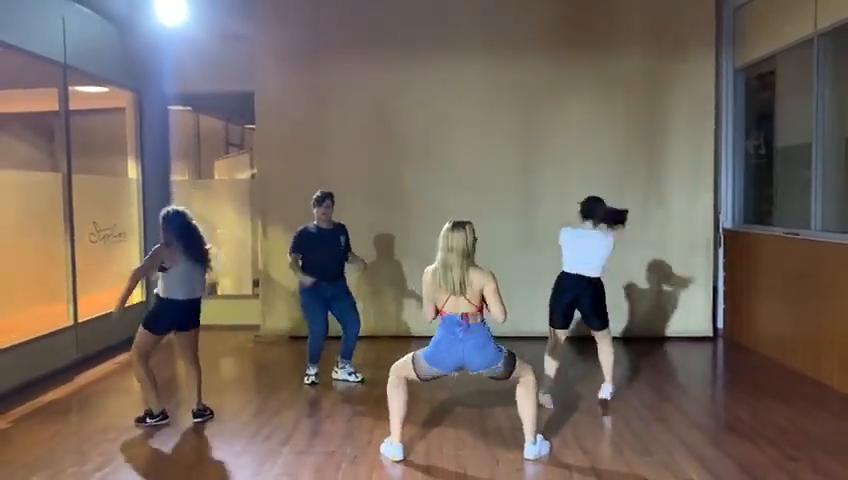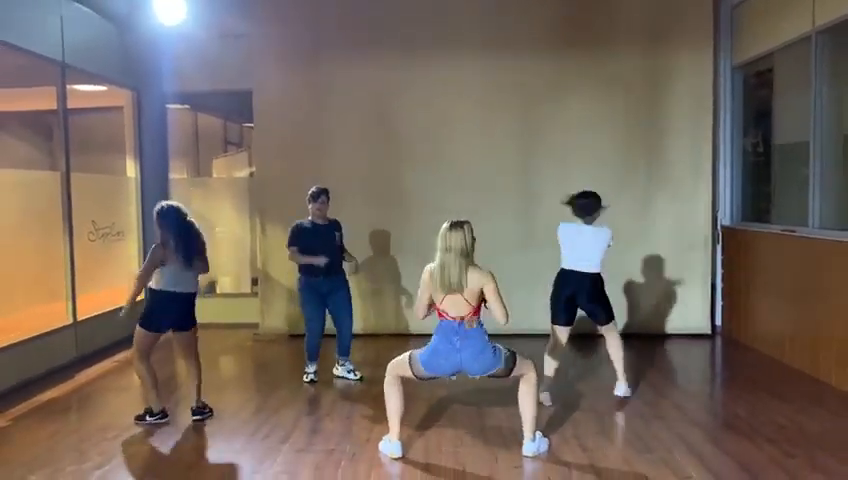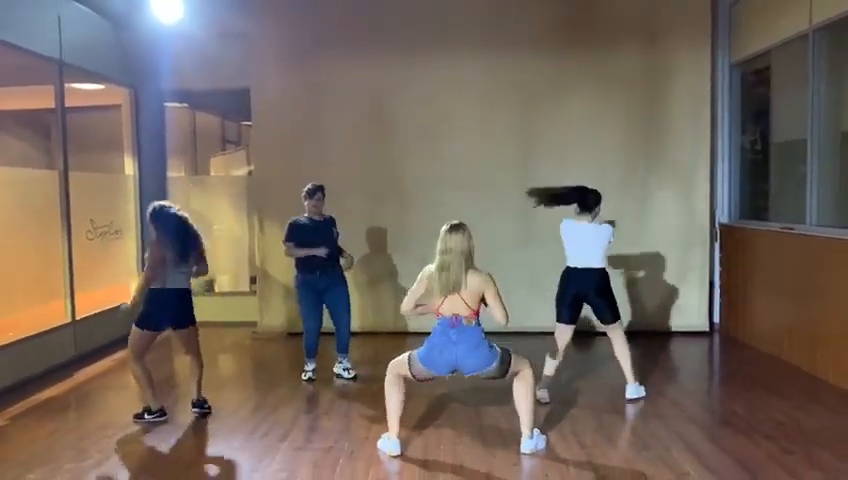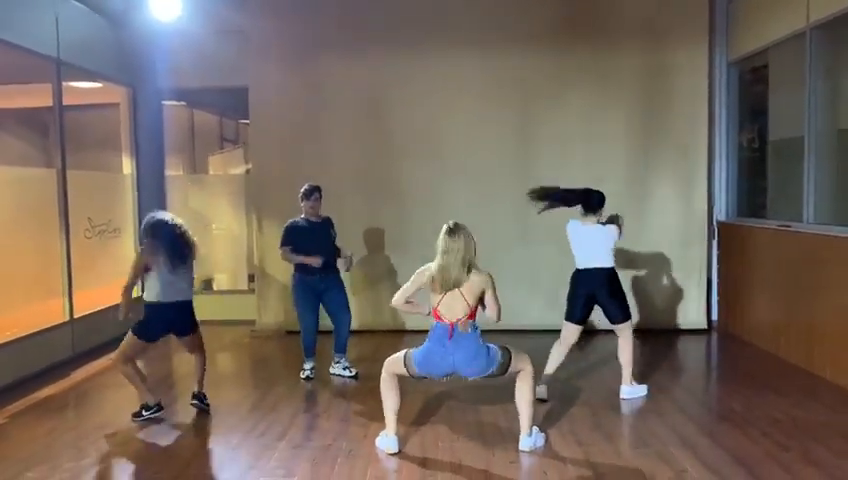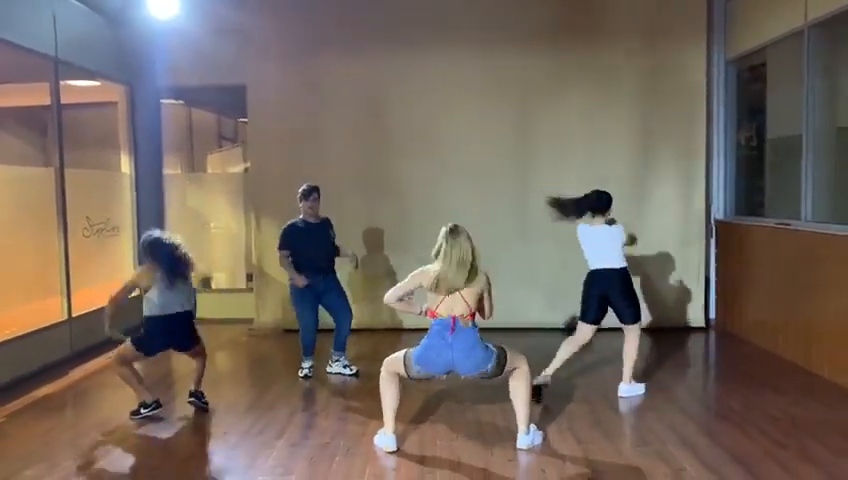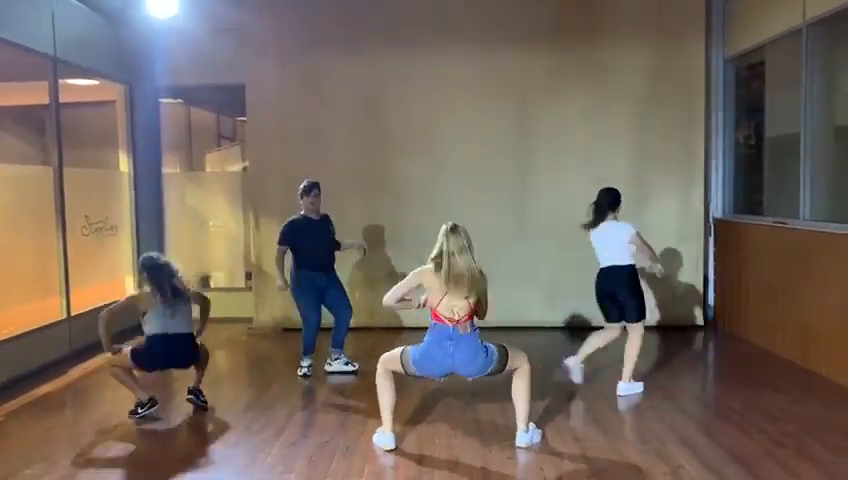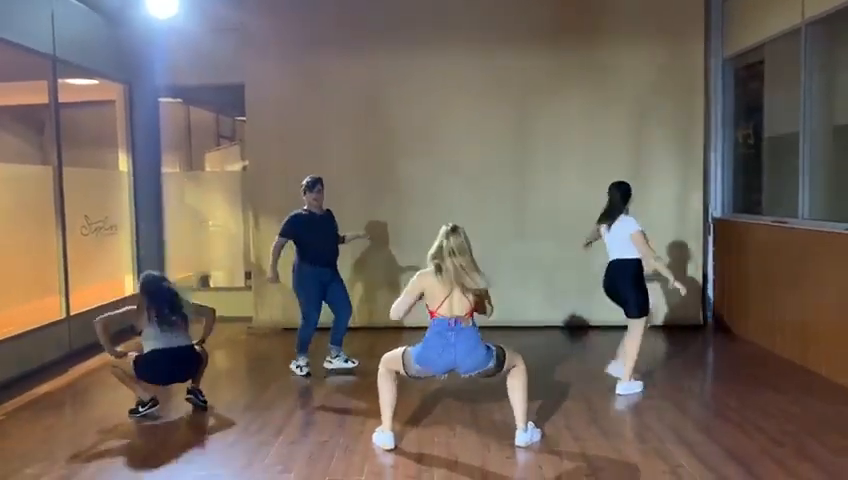
dt=0.1s
person 1, frame 1
left shoulder: (431, 274)
right shoulder: (484, 276)
right elbow: (500, 317)
left hip: (444, 345)
right hip: (480, 346)
left knee: (397, 374)
right knee: (527, 376)
left ankle: (394, 445)
right ankle: (532, 444)
person 1, frame 2
left shoulder: (431, 272)
right shoulder: (483, 276)
left elbow: (421, 312)
right elbow: (503, 318)
left hip: (442, 352)
right hip: (478, 352)
left knee: (393, 371)
right knee: (528, 371)
left ankle: (393, 442)
right ankle: (530, 441)
person 1, frame 3
left shoulder: (429, 274)
right shoulder: (482, 279)
left elbow: (406, 308)
right elbow: (503, 319)
left hip: (438, 349)
right hip: (474, 350)
left knee: (394, 371)
right knee: (524, 370)
left ankle: (392, 440)
right ankle: (528, 439)
person 1, frame 4
left shoulder: (429, 272)
right shoulder: (482, 278)
left elbow: (397, 302)
right elbow: (495, 317)
left hip: (436, 355)
right hip: (472, 356)
left knee: (389, 368)
right knee: (525, 366)
left ankle: (389, 438)
right ankle: (527, 436)
person 1, frame 5
left shoulder: (427, 274)
right shoulder: (480, 278)
left elbow: (389, 299)
right elbow: (487, 314)
left hip: (434, 351)
right hip: (471, 353)
left knee: (388, 368)
right knee: (521, 365)
left ankle: (387, 436)
right ankle: (525, 434)
person 1, frame 6
left shoulder: (424, 274)
right shoulder: (477, 276)
left elbow: (388, 301)
left hip: (435, 354)
right hip: (471, 356)
left knee: (384, 364)
right knee: (521, 362)
left ankle: (386, 434)
right ankle: (524, 432)
person 1, frame 7
left shoulder: (424, 277)
right shoulder: (475, 276)
left elbow: (395, 315)
right elbow: (487, 310)
left hip: (434, 351)
right hip: (471, 351)
left knee: (386, 365)
right knee: (517, 364)
left ankle: (385, 434)
right ankle: (523, 432)
person 2, frame 1
left shoulder: (567, 234)
right shoulder: (607, 239)
left hip: (565, 286)
right hip: (591, 289)
left knee: (555, 343)
right knee: (603, 338)
left ankle: (545, 393)
right ankle: (607, 386)
person 2, frame 2
left shoulder: (563, 229)
right shoulder: (604, 233)
left hip: (564, 283)
right hip: (590, 285)
left knee: (557, 340)
right knee: (611, 332)
left ankle: (544, 391)
right ankle: (621, 383)
person 2, frame 3
left shoulder: (565, 225)
right shoulder: (605, 230)
left hip: (570, 280)
right hip: (597, 281)
left knee: (560, 338)
right knee: (616, 333)
left ankle: (542, 388)
right ankle: (631, 385)
person 2, frame 4
left shoulder: (572, 227)
right shoulder: (610, 231)
left hip: (581, 281)
right hip: (606, 281)
left knee: (567, 337)
right knee: (625, 332)
left ankle: (541, 385)
right ankle: (628, 385)
person 2, frame 5
left shoulder: (581, 230)
right shoulder: (617, 230)
right elbow: (631, 240)
left hip: (594, 282)
right hip: (618, 281)
left knee: (581, 336)
right knee: (633, 333)
left ankle: (544, 376)
right ankle: (627, 384)
person 2, frame 6
left shoulder: (593, 229)
right shoulder: (624, 229)
right elbow: (647, 251)
right wrist: (656, 264)
left hip: (603, 280)
right hip: (623, 279)
left knee: (612, 329)
right knee: (636, 331)
left ankle: (576, 360)
right ankle: (625, 383)
person 2, frame 7
left shoulder: (605, 222)
right shoulder: (629, 223)
left elbow: (594, 234)
right elbow: (647, 253)
left wrist: (588, 241)
right wrist: (672, 278)
left hip: (612, 275)
right hip: (628, 274)
left knee: (637, 322)
right knee: (638, 328)
left ankle: (619, 362)
right ankle: (625, 381)
person 3, frame 1
left shoulder: (164, 250)
right shoulder: (198, 248)
left elbow: (138, 274)
right elbow: (203, 268)
left wrist: (121, 302)
left hip: (166, 308)
right hip: (190, 308)
left knee: (139, 358)
right knee: (191, 359)
left ankle: (156, 412)
right ankle: (199, 407)
person 3, frame 2
left shoulder: (162, 246)
right shoulder: (195, 242)
left elbow: (143, 276)
right elbow: (204, 268)
left wrist: (128, 305)
left hip: (161, 303)
right hip: (185, 305)
left knee: (140, 356)
right knee: (191, 357)
left ankle: (156, 410)
right ankle: (198, 405)
person 3, frame 3
left shoulder: (158, 243)
right shoulder: (191, 241)
left elbow: (149, 276)
right elbow: (203, 269)
left wrist: (133, 303)
left hip: (158, 302)
right hip: (182, 302)
left knee: (135, 356)
right knee: (194, 352)
left ankle: (154, 408)
right ankle: (199, 399)
person 3, frame 4
left shoulder: (147, 252)
right shoulder: (185, 247)
left elbow: (129, 286)
left wrist: (124, 310)
left hip: (157, 316)
right hip: (184, 313)
left knee: (122, 359)
right knee: (198, 351)
left ankle: (150, 404)
right ankle: (199, 395)
person 3, frame 5
left shoulder: (144, 273)
right shoulder: (182, 265)
left elbow: (114, 301)
left wrist: (109, 327)
left hip: (157, 328)
right hip: (183, 326)
left knee: (119, 360)
right knee: (200, 353)
left ankle: (149, 401)
right ankle: (196, 392)
person 3, frame 6
left shoulder: (141, 298)
right shoulder: (181, 290)
left elbow: (105, 316)
right elbow: (204, 302)
left wrist: (108, 346)
right wrist: (199, 331)
left hip: (156, 353)
right hip: (186, 352)
left knee: (114, 363)
right knee: (202, 354)
left ankle: (145, 401)
right ankle: (196, 391)
person 3, frame 7
left shoulder: (138, 312)
right shoulder: (178, 306)
left elbow: (99, 323)
right elbow: (211, 314)
left wrist: (112, 351)
right wrist: (201, 341)
left hip: (157, 366)
right hip: (187, 363)
left knee: (116, 364)
right knee: (201, 354)
left ankle: (147, 399)
right ankle: (195, 390)
person 4, frame 1
left shoulder: (340, 230)
right shoulder: (304, 233)
left elbow: (346, 253)
right elbow: (293, 260)
left wrist: (358, 261)
right wrist: (301, 275)
left hip: (338, 287)
right hip: (312, 289)
left knee: (353, 325)
right knee: (318, 331)
left ankle: (343, 367)
right ankle: (312, 369)
person 4, frame 2
left shoulder: (335, 225)
right shoulder: (300, 228)
right elbow: (293, 255)
left wrist: (351, 259)
right wrist: (314, 260)
left hip: (337, 282)
right hip: (310, 284)
left knee: (345, 323)
right knee: (315, 327)
left ankle: (343, 365)
right ankle: (311, 367)
person 4, frame 3
left shoulder: (330, 222)
right shoulder: (296, 224)
right elbow: (288, 250)
left wrist: (346, 255)
right wrist: (314, 251)
left hip: (334, 279)
right hip: (307, 281)
left knee: (343, 320)
right knee: (311, 325)
left ankle: (342, 362)
right ankle: (310, 365)
person 4, frame 4
left shoulder: (327, 223)
right shoulder: (293, 227)
right elbow: (285, 254)
left wrist: (345, 255)
right wrist: (308, 259)
left hip: (331, 279)
right hip: (306, 283)
left knee: (343, 319)
right knee: (309, 325)
left ankle: (339, 362)
right ankle: (308, 364)
person 4, frame 5
left shoulder: (326, 224)
right shoulder: (291, 228)
right elbow: (283, 258)
left wrist: (347, 253)
right wrist: (295, 276)
left hip: (329, 281)
right hip: (304, 284)
left knee: (345, 317)
right knee: (308, 324)
left ankle: (337, 361)
right ankle: (307, 363)
person 4, frame 6
left shoulder: (326, 220)
right shoulder: (293, 225)
right elbow: (280, 252)
left wrist: (352, 244)
right wrist: (281, 276)
left hip: (329, 277)
right hip: (305, 279)
left knee: (345, 313)
right knee: (312, 321)
left ankle: (335, 358)
right ankle: (305, 361)
person 4, frame 7
left shoulder: (328, 215)
right shoulder: (296, 219)
right elbow: (279, 243)
left wrist: (354, 236)
right wrist: (273, 268)
left hip: (331, 273)
right hip: (307, 274)
left knee: (345, 310)
right knee: (311, 318)
left ankle: (334, 356)
right ankle: (300, 360)
